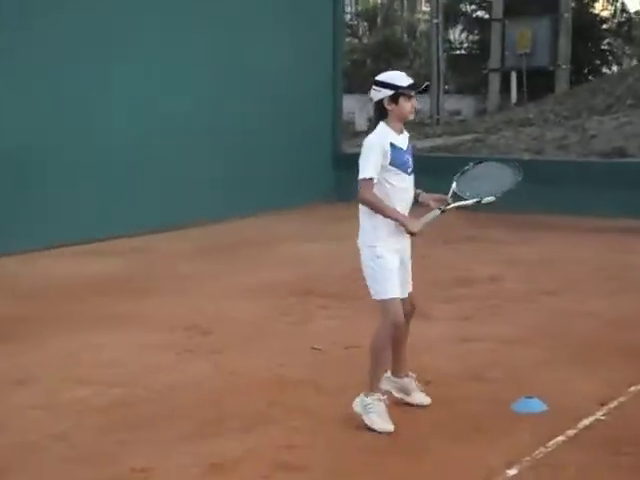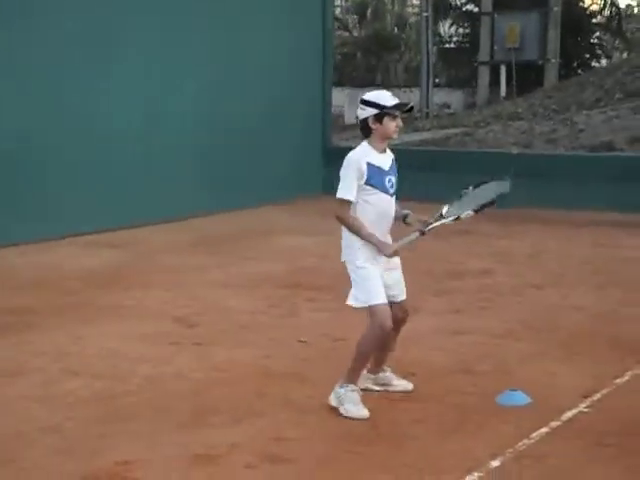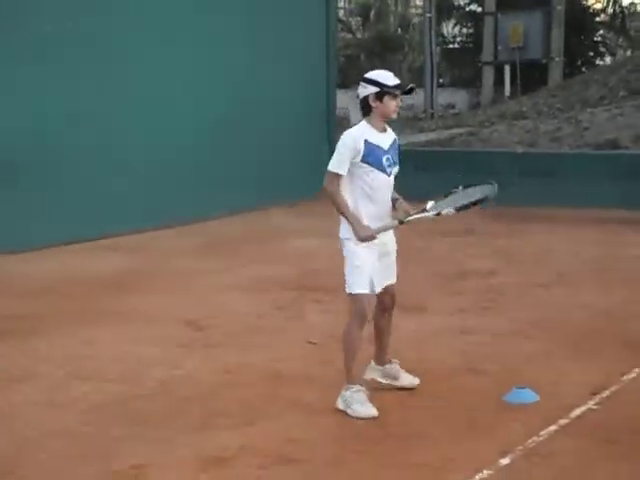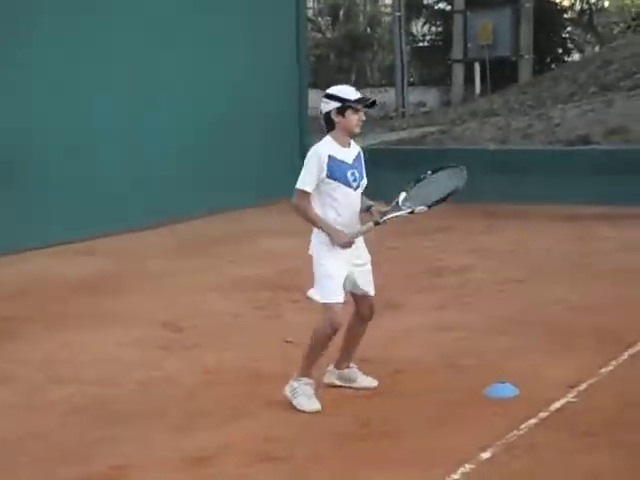
dt=0.2s
person 1, frame 1
left shoulder: (402, 139)
right shoulder: (376, 141)
right elbow: (365, 193)
left wrist: (422, 197)
right wrist: (403, 220)
left hip: (398, 240)
right hip: (378, 242)
left knee: (406, 311)
right knee: (393, 317)
left ankle: (398, 377)
right ankle: (371, 395)
person 1, frame 2
left shoulder: (390, 158)
right shoulder: (356, 160)
right elbow: (341, 211)
left wrist: (405, 216)
right wrist: (376, 243)
left hip: (385, 251)
right hip: (363, 253)
left knee: (400, 314)
right knee: (382, 323)
left ankle: (377, 372)
right ankle: (346, 388)
person 1, frame 3
left shoulder: (392, 138)
right shoulder: (353, 138)
right elbow: (330, 185)
left wrist: (397, 202)
right wrist: (356, 223)
left hip: (383, 233)
right hip: (358, 236)
left knee: (387, 301)
right knee: (360, 310)
left ankle: (383, 365)
right ankle: (351, 390)
person 1, frame 4
left shoulder: (357, 151)
right shoulder: (320, 153)
right elbow: (300, 202)
left wrist: (372, 207)
right wrist: (331, 232)
left hip: (355, 245)
right hip: (328, 247)
left knee: (365, 309)
right knee: (332, 321)
left ankle: (342, 368)
right ankle: (300, 381)
